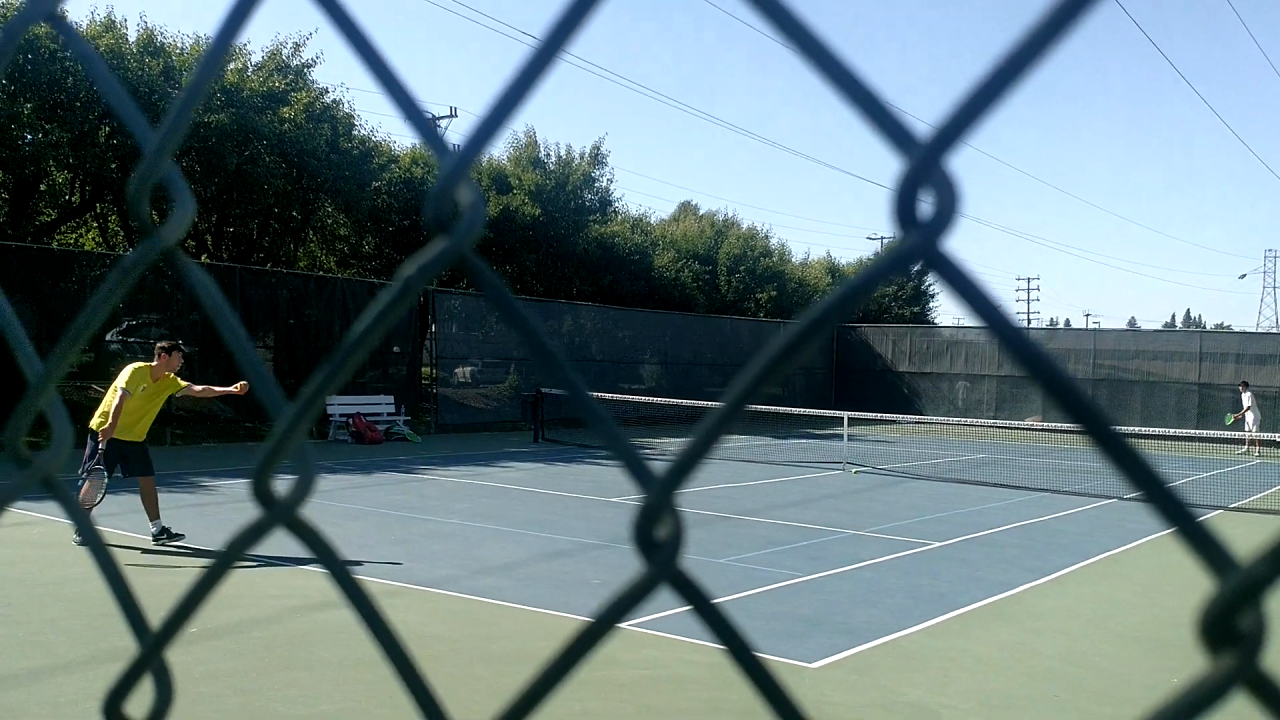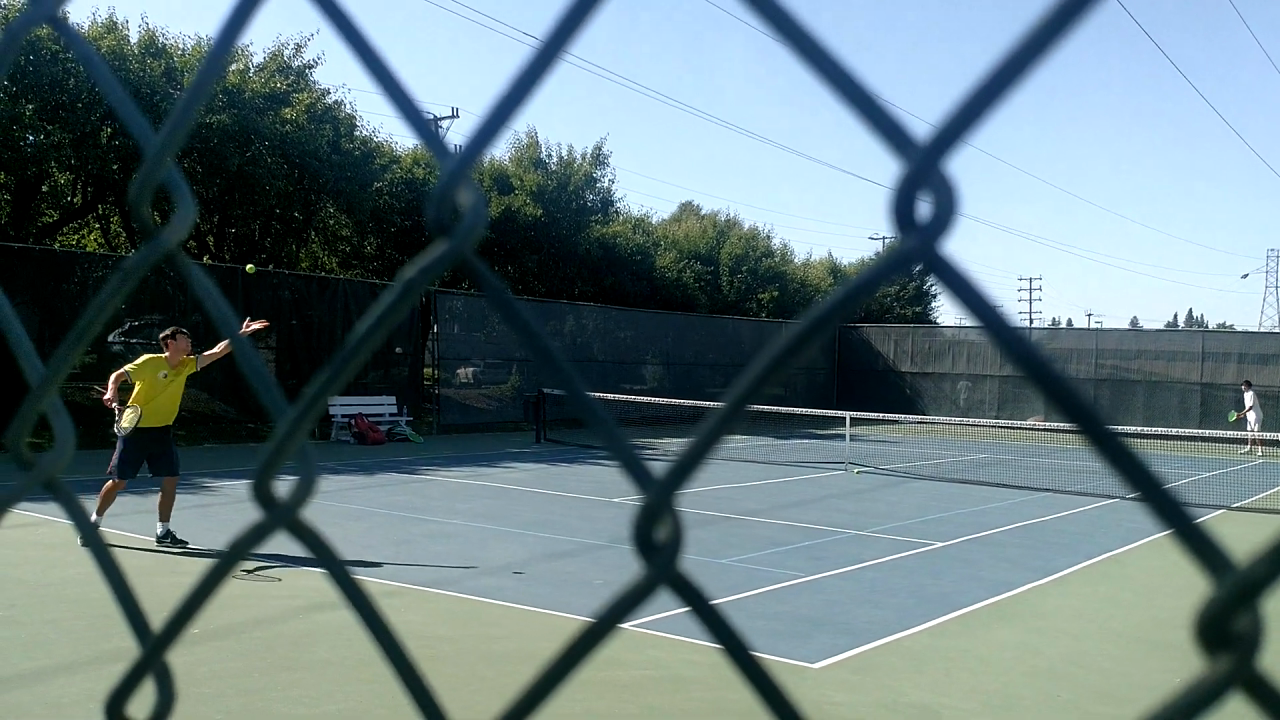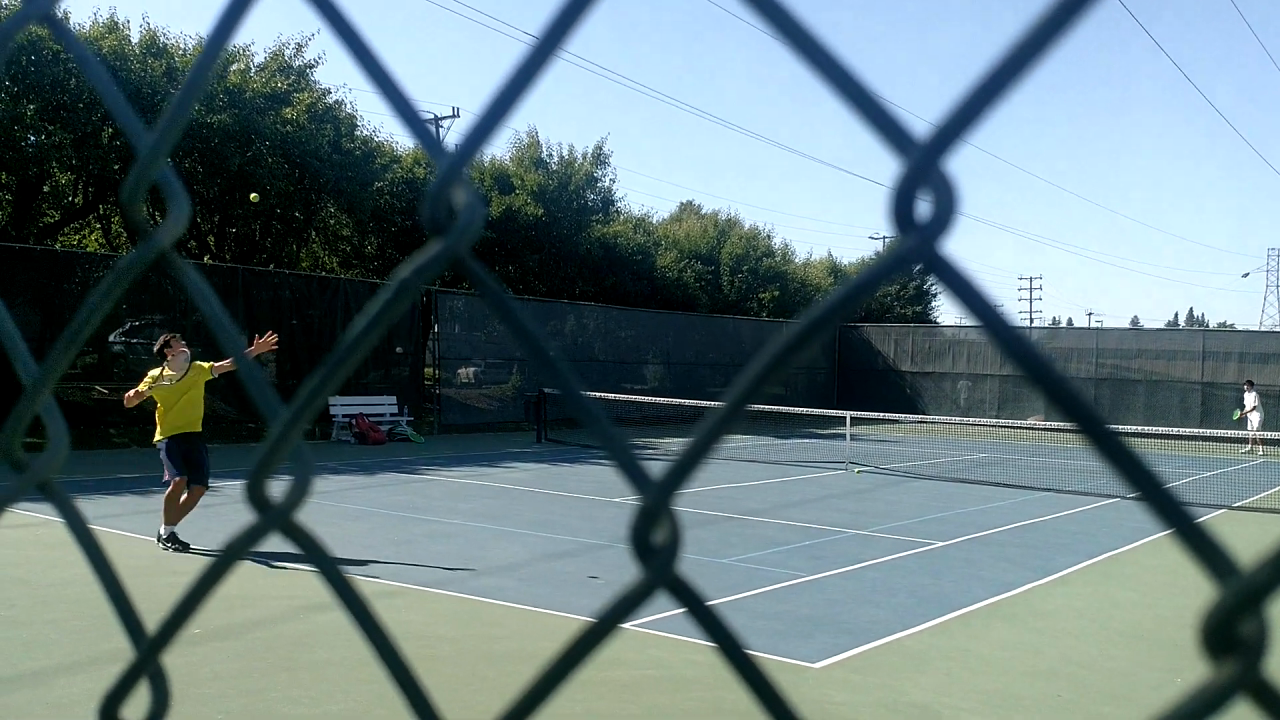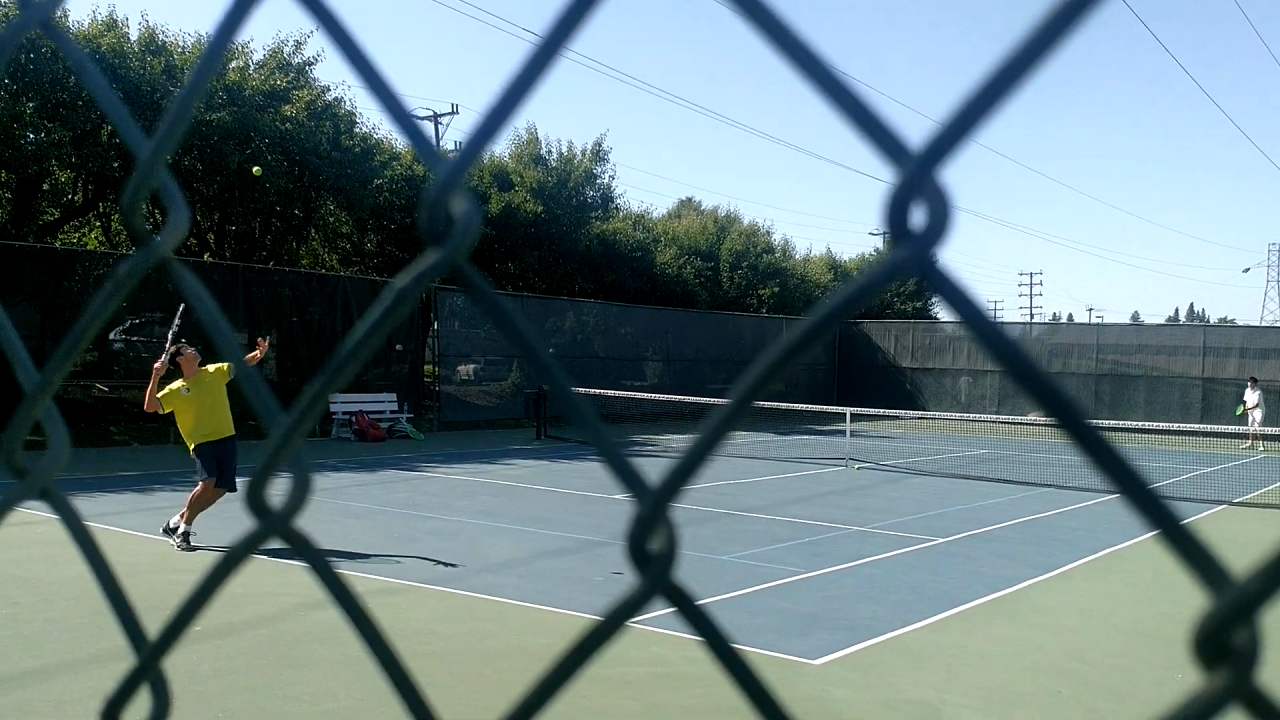
dt=0.2s
person 1, frame 1
left shoulder: (169, 382)
right shoulder: (134, 371)
left elbow: (197, 390)
right elbow: (120, 398)
left wrist: (229, 390)
right wrist: (110, 425)
left hip: (134, 437)
right hip: (105, 432)
left knee: (147, 481)
left ankle: (158, 530)
right ankle: (82, 528)
person 1, frame 2
left shoulder: (186, 365)
right shoulder: (149, 362)
left elbow: (216, 352)
right elbow: (117, 376)
left wrist: (242, 334)
right wrist: (111, 393)
left hip: (161, 431)
right hip: (134, 429)
left knee: (171, 479)
right knee: (119, 481)
left ankle: (163, 532)
right ankle: (93, 524)
person 1, frame 3
left shoulder: (199, 370)
right shoulder: (156, 376)
left elbow: (230, 364)
right elbow: (129, 402)
left wrist: (256, 350)
right wrist: (135, 395)
left hip: (193, 437)
right hip: (169, 438)
left knee: (198, 489)
right knee: (179, 482)
left ankle: (167, 531)
right ankle: (166, 531)
person 1, frame 4
left shoulder: (214, 372)
right shoulder: (175, 390)
left elbow: (244, 363)
right elbow: (150, 407)
left wrist: (260, 352)
right wrist: (155, 376)
left hip: (226, 439)
right hip: (203, 442)
left knee: (218, 490)
right knee: (207, 484)
left ankle: (176, 523)
right ankle: (182, 529)
